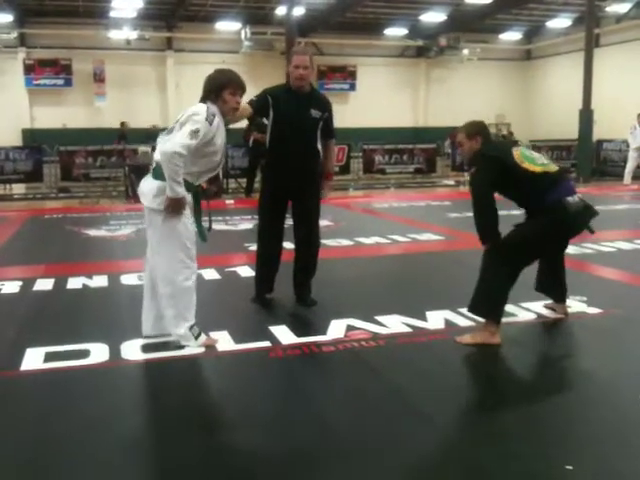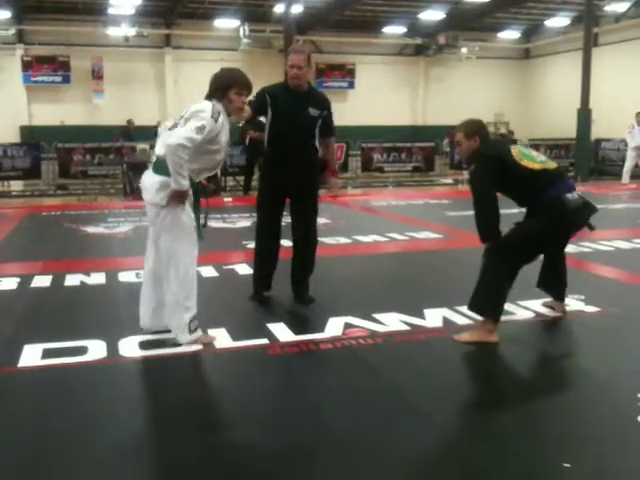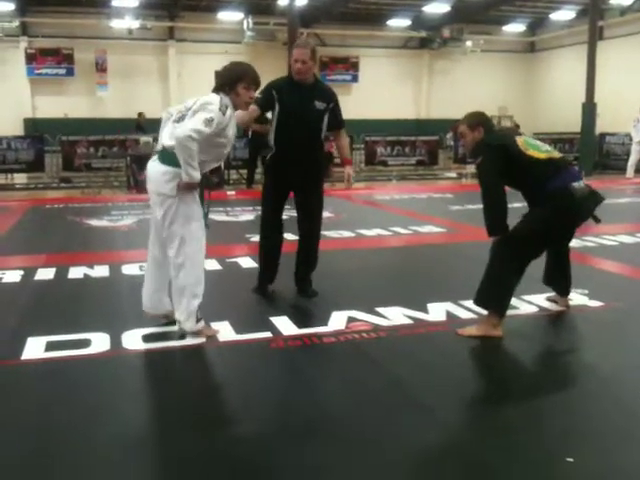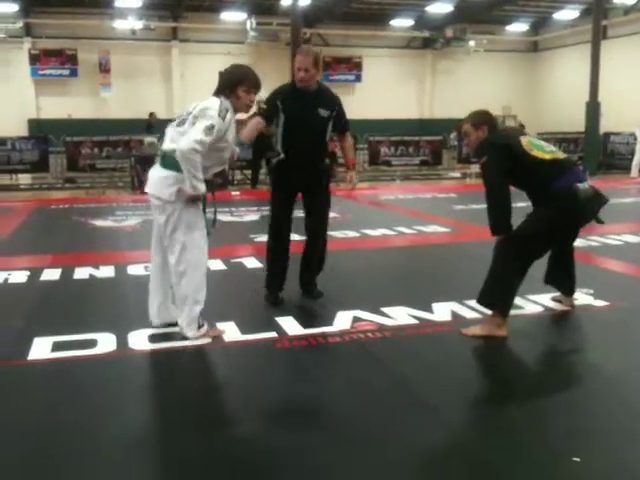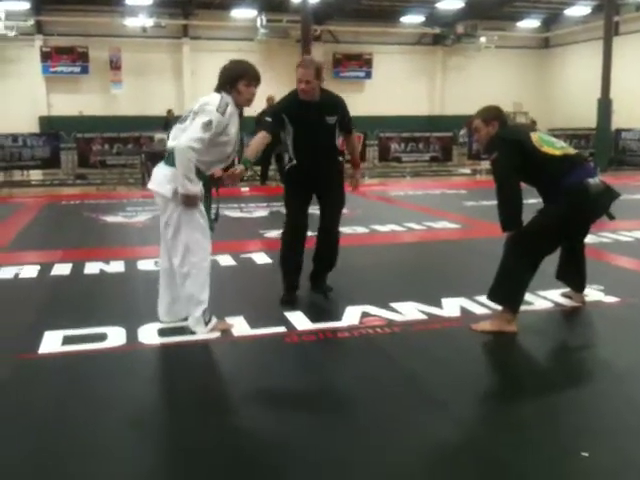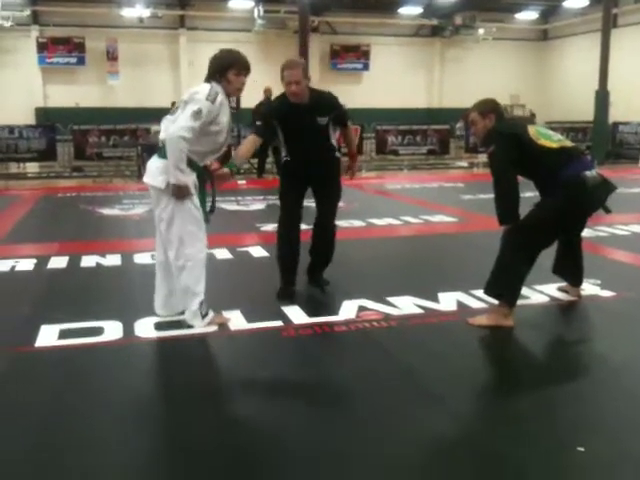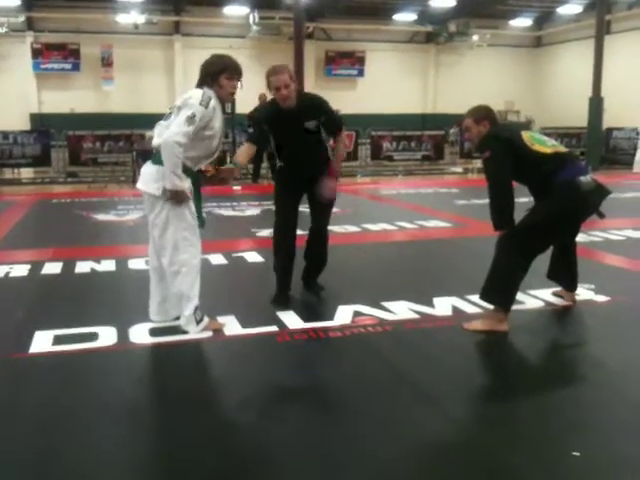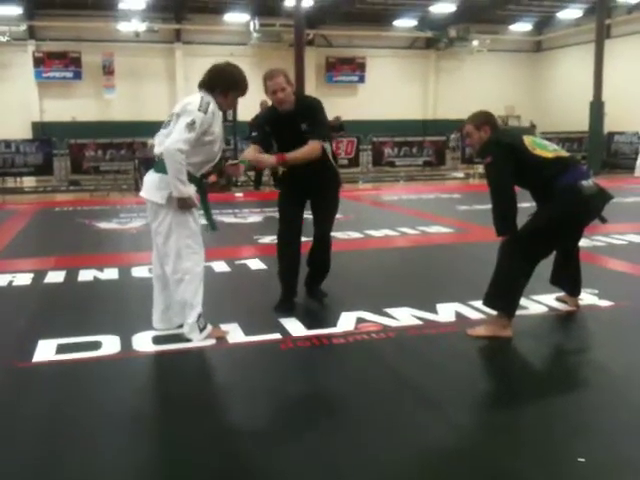
dt=0.2s
person 1, frame 1
left shoulder: (207, 116)
right shoulder: (206, 117)
left elbow: (168, 143)
right elbow: (171, 151)
right wrist: (175, 193)
left hip: (163, 189)
right hip: (166, 193)
left knee: (162, 262)
right knee: (180, 266)
left ankle: (157, 324)
right ankle: (185, 333)
person 1, frame 2
left shoulder: (207, 111)
right shoulder: (212, 115)
left elbow: (168, 133)
right elbow: (175, 144)
right wrist: (180, 185)
left hip: (159, 182)
right hip: (168, 187)
left knee: (161, 256)
right knee: (181, 259)
left ankle: (156, 319)
right ankle: (186, 329)
person 1, frame 3
left shoulder: (210, 102)
right shoulder: (219, 108)
left elbow: (170, 114)
right elbow: (186, 136)
left wrist: (166, 148)
right wrist: (191, 176)
left hip: (162, 170)
right hip: (174, 176)
left knee: (164, 245)
right knee: (189, 247)
left ankle: (158, 304)
right ankle: (190, 319)
person 1, frame 4
left shoulder: (213, 108)
right shoulder: (220, 113)
left elbow: (174, 130)
right elbow: (188, 148)
right wrist: (197, 188)
left hip: (165, 178)
right hip: (175, 183)
left knee: (168, 251)
right knee: (191, 253)
left ankle: (164, 313)
right ankle: (193, 324)
person 1, frame 5
left shoulder: (222, 107)
right shoulder: (220, 108)
left elbow: (186, 141)
right elbow: (186, 146)
right wrist: (188, 189)
left hip: (173, 179)
right hip: (178, 182)
left knee: (176, 250)
right knee: (194, 251)
left ankle: (172, 310)
right ankle: (201, 319)
person 1, frame 6
left shoulder: (214, 98)
right shoulder: (210, 97)
left elbow: (173, 129)
right elbow: (176, 135)
right wrist: (179, 180)
left hip: (168, 171)
right hip: (172, 175)
left knee: (171, 242)
right knee: (190, 243)
left ankle: (169, 303)
right ankle: (197, 312)
person 1, frame 7
left shoulder: (205, 102)
right shoulder: (203, 102)
left elbow: (165, 133)
right elbow: (172, 141)
right wrist: (177, 185)
left hip: (160, 177)
right hip: (167, 180)
left knee: (165, 247)
right knee: (184, 249)
left ankle: (164, 309)
right ankle: (192, 317)
person 1, frame 8
left shoulder: (200, 106)
right shoulder: (202, 108)
left elbow: (166, 141)
right elbow: (173, 148)
right wrist: (181, 191)
left hip: (162, 184)
right hip: (170, 188)
left knee: (167, 255)
right knee: (187, 256)
left ankle: (167, 317)
right ankle: (195, 326)
person 2, frame 1
left shoulder: (322, 103)
right shoulder: (273, 96)
left elbow: (328, 142)
right elbow: (247, 110)
left wrist: (327, 176)
left hip: (308, 180)
right hip: (275, 177)
left knee: (308, 237)
right knee: (269, 234)
left ankle: (303, 289)
right ankle: (263, 290)
person 2, frame 2
left shoulder: (320, 101)
right shoulder: (271, 94)
left elbow: (327, 140)
right elbow: (246, 111)
left wrist: (332, 173)
left hip: (306, 177)
right hip: (274, 174)
left knee: (305, 235)
right knee: (267, 232)
left ankle: (301, 287)
right ankle: (261, 286)
person 2, frame 3
left shoulder: (326, 95)
right shoulder: (277, 88)
left elbow: (338, 131)
right elbow: (253, 110)
left wrist: (347, 162)
right wrist: (233, 123)
left hip: (311, 170)
right hip: (278, 167)
left knee: (310, 227)
right knee: (270, 224)
left ankle: (303, 280)
right ankle: (265, 280)
person 2, frame 4
left shoulder: (330, 99)
right shoulder: (282, 94)
left elbow: (343, 135)
right elbow: (259, 121)
left wrist: (350, 168)
right wrist: (239, 143)
left hip: (316, 172)
right hip: (285, 170)
left knee: (317, 229)
right knee: (279, 227)
left ankle: (308, 282)
right ankle: (273, 286)
person 2, frame 5
left shoulder: (335, 103)
right shoulder: (286, 106)
left elbow: (349, 134)
right elbow: (263, 135)
left wrist: (356, 167)
right wrist: (243, 163)
left hip: (330, 173)
right hip: (299, 173)
left knee: (330, 228)
right knee: (295, 228)
left ankle: (319, 277)
right ankle: (290, 287)
person 2, frame 6
left shoulder: (327, 101)
right shoulder: (276, 109)
left elbow: (346, 128)
right elbow: (254, 139)
left wrist: (353, 158)
right wrist: (233, 165)
left hip: (326, 168)
right hip: (294, 168)
left knee: (326, 222)
right knee: (289, 222)
left ankle: (316, 271)
right ankle: (287, 282)
person 2, frame 7
left shoulder: (316, 105)
right shoulder: (265, 114)
left elbow: (339, 139)
right elbow: (250, 145)
left wrist: (332, 176)
right wrist: (234, 165)
left hip: (320, 173)
right hip: (289, 172)
left knee: (319, 228)
right knee: (284, 228)
left ankle: (311, 277)
right ankle: (283, 287)
person 2, frame 8
left shoulder: (312, 107)
right shoulder: (266, 118)
left elbow: (315, 149)
right elbow: (255, 148)
left wrist: (277, 160)
right wrist: (243, 161)
left hip: (324, 179)
right hip: (292, 180)
left knee: (322, 234)
right knee: (288, 235)
left ankle: (314, 284)
right ankle: (287, 294)
person 3, frame 1
left shoulder: (483, 158)
right shoulder: (508, 151)
left elbow: (483, 204)
left wrist: (490, 241)
right wrist: (521, 235)
left hip: (556, 213)
right hip: (575, 208)
left knee: (499, 257)
right knee: (550, 248)
left ankle: (490, 330)
right ankle: (559, 303)
person 3, frame 2
left shoulder: (482, 157)
right shoulder: (506, 150)
left elbow: (484, 202)
left wrist: (490, 239)
left hip: (556, 209)
right hip: (574, 205)
left knee: (500, 255)
right knee: (552, 245)
left ankle: (488, 328)
right ankle: (558, 301)
person 3, frame 3
left shoulder: (487, 148)
right shoulder: (509, 141)
left elbow: (493, 195)
left wrist: (498, 232)
right wrist: (532, 227)
left hip: (561, 199)
right hip: (579, 195)
left knee: (508, 249)
right knee: (556, 240)
left ankle: (492, 323)
right ankle: (562, 295)
person 3, frame 4
left shoulder: (491, 147)
right shoulder: (514, 140)
left elbow: (497, 195)
left wrist: (501, 232)
left hip: (564, 200)
right hip: (584, 195)
left knee: (512, 248)
right knee: (560, 240)
left ankle: (496, 323)
right ankle: (567, 295)
person 3, frame 5
left shoulder: (502, 143)
right shoulder: (524, 136)
left elbow: (508, 191)
left wrist: (512, 228)
left hip: (575, 195)
right hip: (595, 191)
left knee: (522, 245)
right knee: (571, 236)
left ankle: (506, 318)
right ankle: (577, 291)
person 3, frame 6
left shoulder: (498, 137)
right shoulder: (521, 129)
left elbow: (505, 184)
left wrist: (509, 222)
left hip: (572, 188)
right hip: (592, 183)
left knee: (520, 238)
right knee: (568, 230)
left ankle: (502, 312)
right ankle: (574, 285)
person 3, frame 7
left shoulder: (493, 142)
right shoulder: (514, 135)
left elbow: (500, 190)
left wrist: (504, 227)
left hip: (566, 193)
right hip: (586, 188)
left knee: (514, 244)
right knee: (562, 235)
left ankle: (498, 317)
right ankle: (568, 290)
person 3, frame 8
left shoulder: (494, 147)
right shoulder: (516, 140)
left elbow: (502, 195)
left wrist: (507, 232)
left hip: (568, 197)
right hip: (588, 193)
left knee: (517, 249)
right knee: (565, 240)
left ankle: (502, 322)
right ankle: (572, 295)
